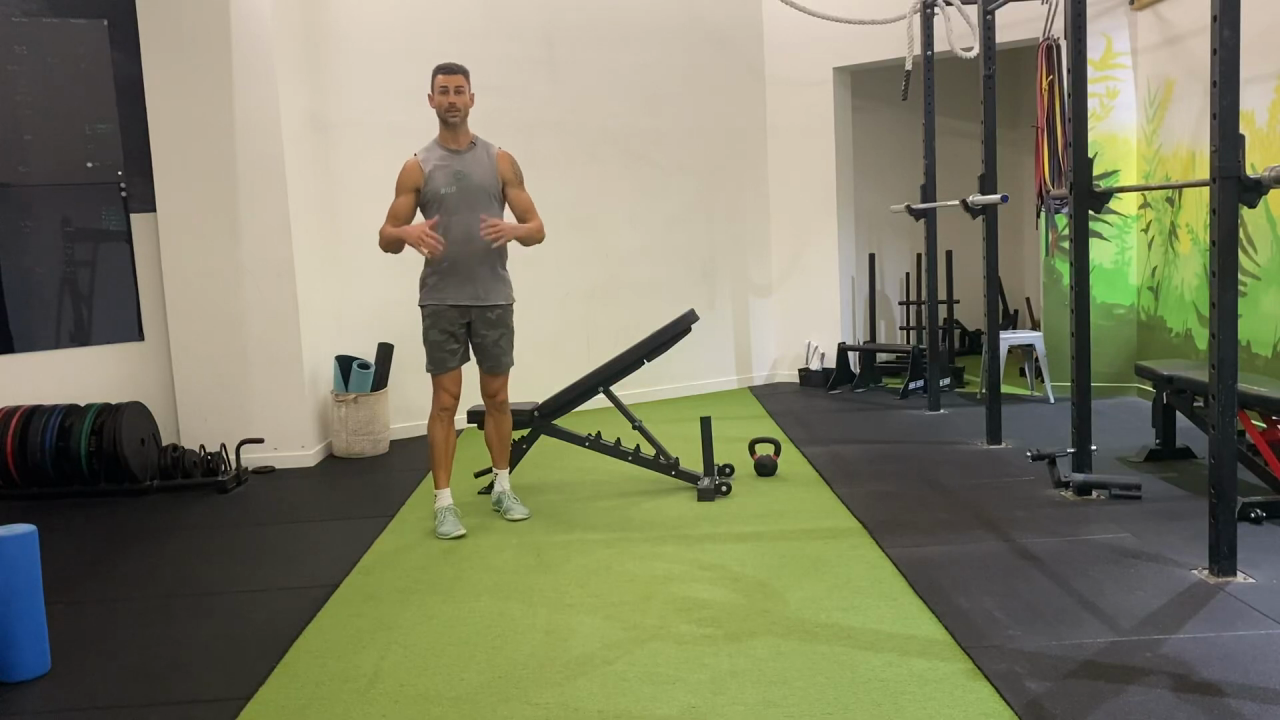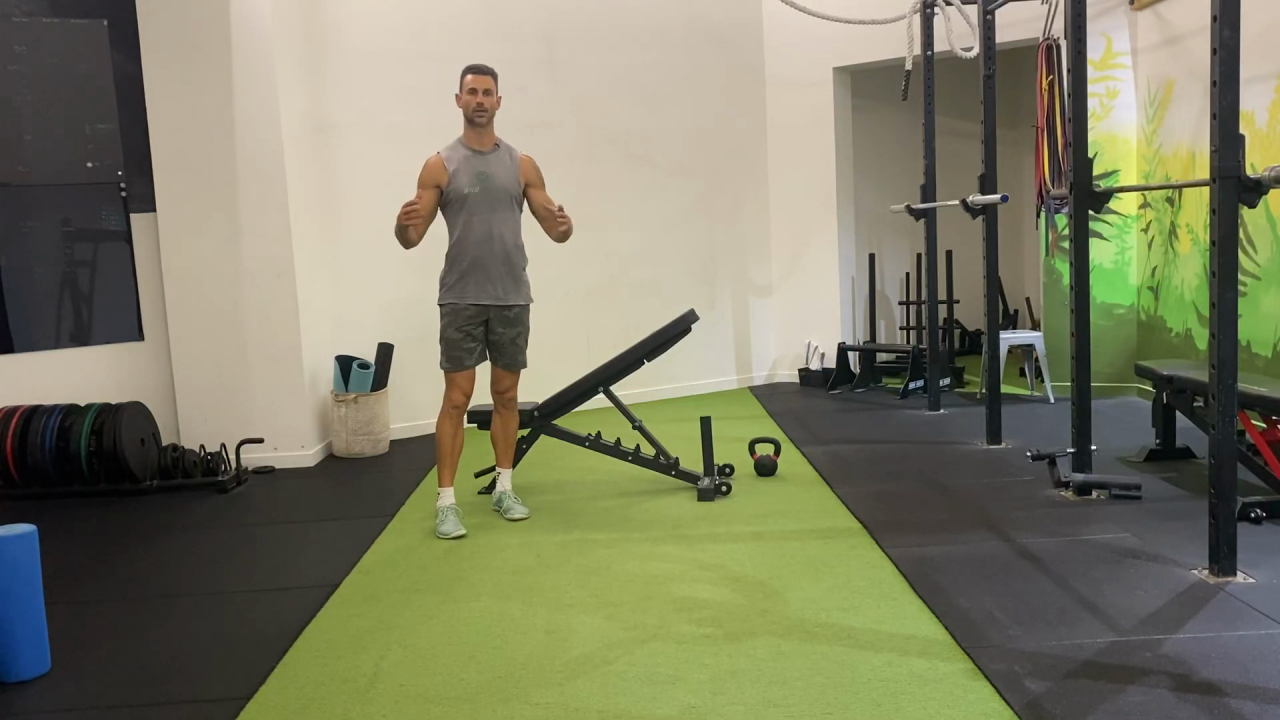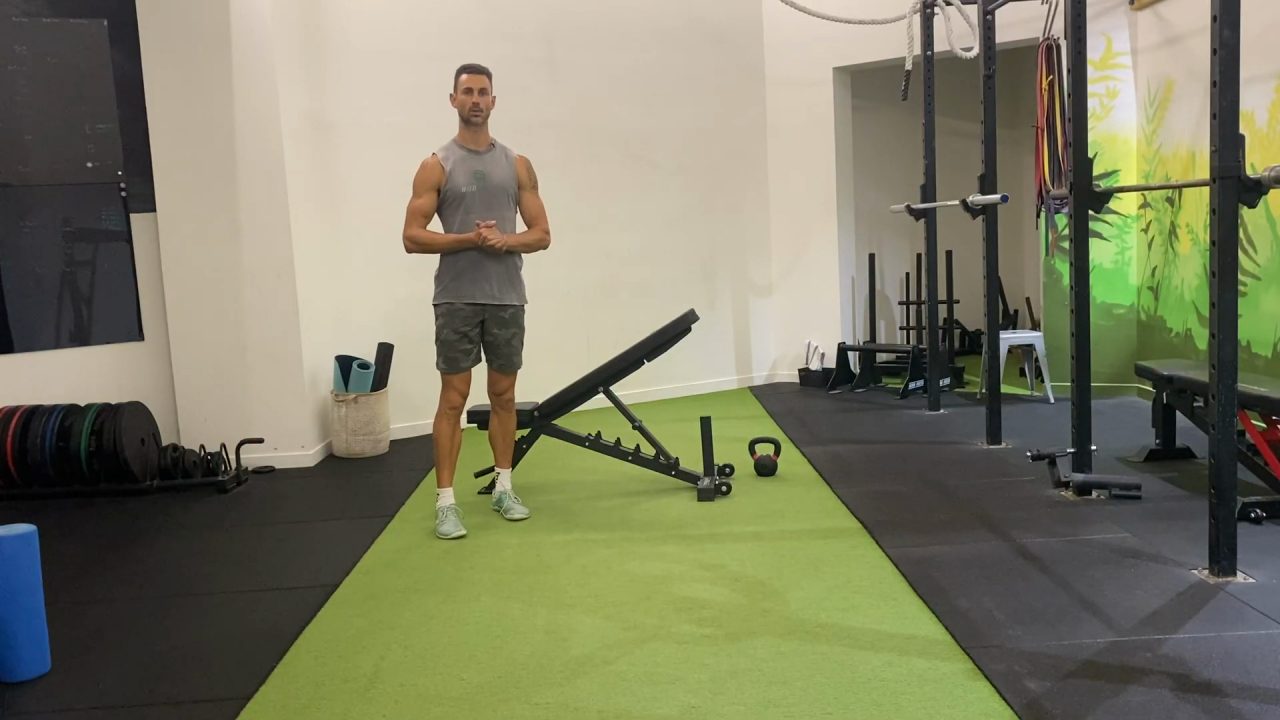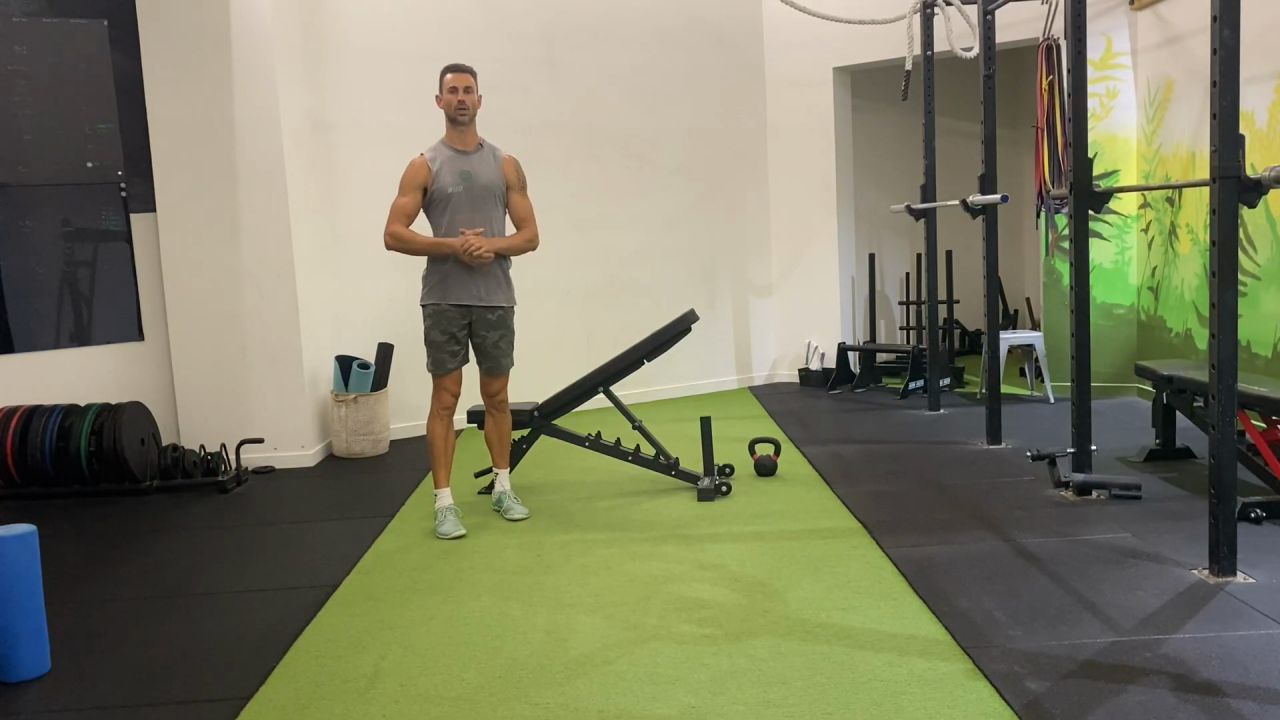
dt=0.7s
person 1, frame 1
left shoulder: (500, 160)
right shoulder: (417, 167)
left elbow: (537, 231)
right elbow: (386, 240)
left wrist: (516, 229)
right wrist: (406, 234)
left hip: (494, 298)
right hip: (442, 300)
left knee: (497, 396)
right knee: (445, 399)
left ankle: (502, 487)
right ankle: (443, 501)
person 1, frame 2
left shoulder: (522, 164)
right shoulder: (439, 165)
left elbow: (553, 230)
right elbow: (412, 239)
left wrist: (563, 225)
right wrist: (403, 226)
left hip: (512, 297)
right hip: (461, 298)
left knee: (506, 394)
right knee: (456, 399)
left ankle: (503, 487)
right ankle: (446, 500)
person 1, frame 3
left shoulder: (517, 165)
right shoulder: (436, 166)
left elbow: (542, 235)
right elbow: (412, 237)
left wrist: (503, 240)
right wrist: (469, 238)
left hip: (507, 297)
right hip: (456, 298)
left knee: (503, 395)
right knee: (453, 399)
left ankle: (503, 487)
right ankle: (445, 501)
person 1, frame 4
left shoulder: (506, 165)
right shoulder: (424, 166)
left elbow: (530, 235)
right elbow: (393, 235)
left wrist: (491, 244)
right wrist: (450, 245)
left hip: (495, 298)
right hip: (444, 299)
left knee: (496, 395)
right knee: (445, 399)
left ankle: (502, 486)
right ankle: (444, 501)
